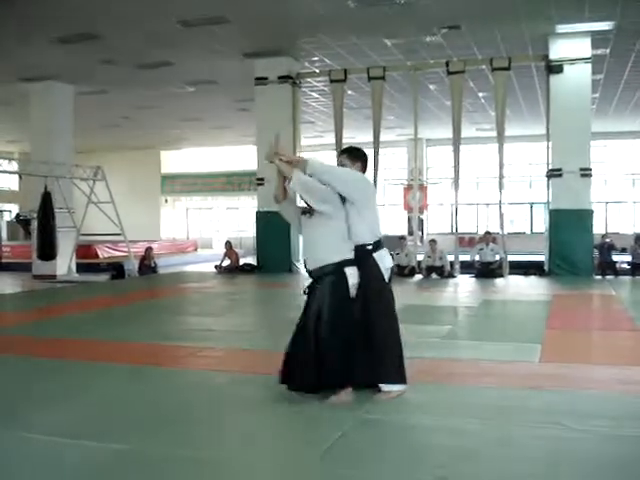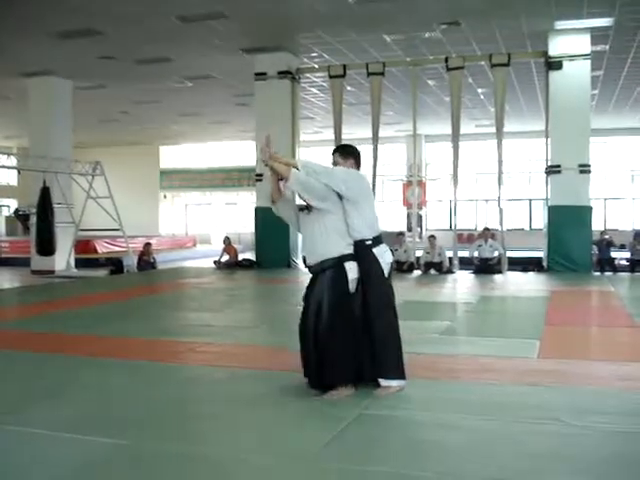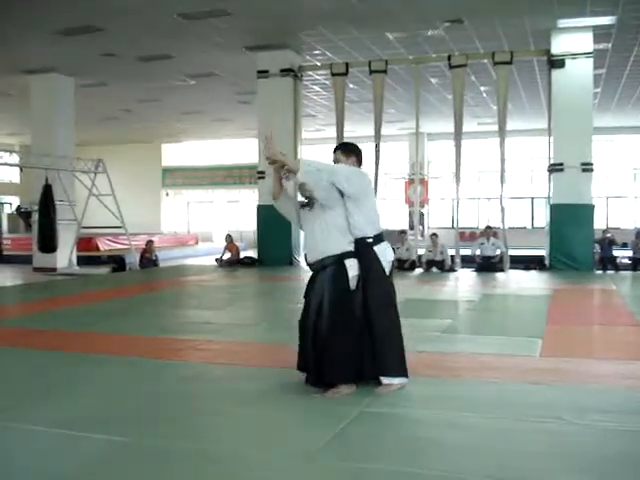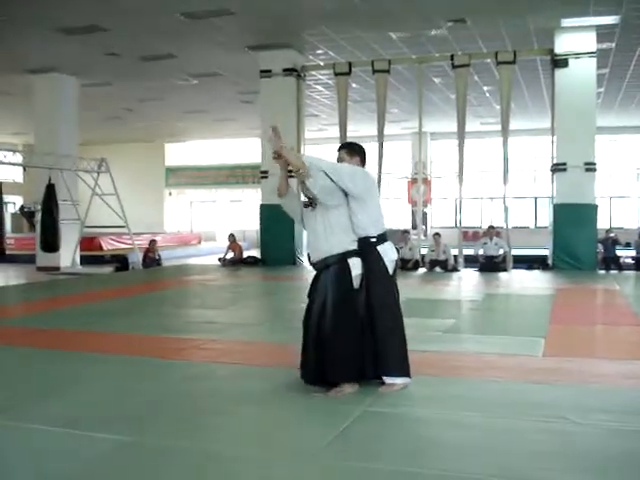
dt=0.3s
person 1, frame 1
left shoulder: (360, 184)
right shoulder: (347, 190)
left elbow: (326, 173)
right elbow: (325, 180)
left wrist: (294, 160)
right wrist: (290, 164)
left hip: (371, 261)
right hip: (357, 261)
left knee: (380, 320)
right knee: (359, 321)
left ankle: (393, 381)
right ankle: (365, 374)
person 1, frame 2
left shoulder: (355, 180)
right shoulder: (345, 186)
left elbow: (319, 172)
left wrist: (283, 161)
left hip: (371, 256)
right hip: (357, 256)
left knee: (381, 316)
right knee: (359, 315)
left ankle: (393, 377)
right ankle: (367, 370)
person 1, frame 3
left shoulder: (356, 178)
right shoulder: (345, 184)
left elbow: (318, 169)
right elbow: (318, 176)
left wrist: (283, 160)
right wrist: (282, 162)
left hip: (371, 254)
right hip: (358, 253)
left knee: (382, 313)
right knee: (362, 313)
left ankle: (395, 374)
person 1, frame 4
left shoulder: (361, 178)
right shoulder: (349, 184)
left elbow: (323, 167)
left wrist: (284, 151)
left hip: (375, 254)
right hip: (361, 254)
left knee: (385, 314)
right knee: (364, 313)
left ankle: (397, 374)
person 2, frame 1
left shoulder: (331, 203)
right shoulder: (303, 216)
left elbow: (301, 181)
right elbow: (281, 200)
left wrist: (278, 162)
right wrist: (280, 172)
left hip: (339, 277)
right hip: (320, 280)
left knee: (335, 331)
right knee: (310, 330)
left ankle: (345, 386)
right ankle: (316, 381)
person 2, frame 2
left shoulder: (329, 199)
right shoulder: (301, 214)
left elbow: (299, 179)
right elbow: (278, 201)
left wrist: (274, 162)
right wrist: (274, 174)
left hip: (339, 271)
right hip: (321, 274)
left knee: (336, 327)
right knee: (313, 326)
left ankle: (345, 383)
right ankle: (325, 377)
person 2, frame 3
left shoulder: (330, 197)
right shoulder: (303, 210)
right elbow: (280, 198)
right wrist: (277, 171)
left hip: (340, 270)
right hip: (322, 272)
left knee: (338, 325)
right knee: (314, 324)
left ankle: (346, 380)
right ankle: (324, 375)
person 2, frame 4
left shoulder: (334, 197)
right shoulder: (306, 211)
left elbow: (310, 173)
right elbow: (284, 195)
right wrist: (283, 168)
left hip: (342, 268)
right hip: (325, 272)
left knee: (341, 325)
right knee: (317, 323)
left ankle: (349, 379)
right ankle: (327, 375)
